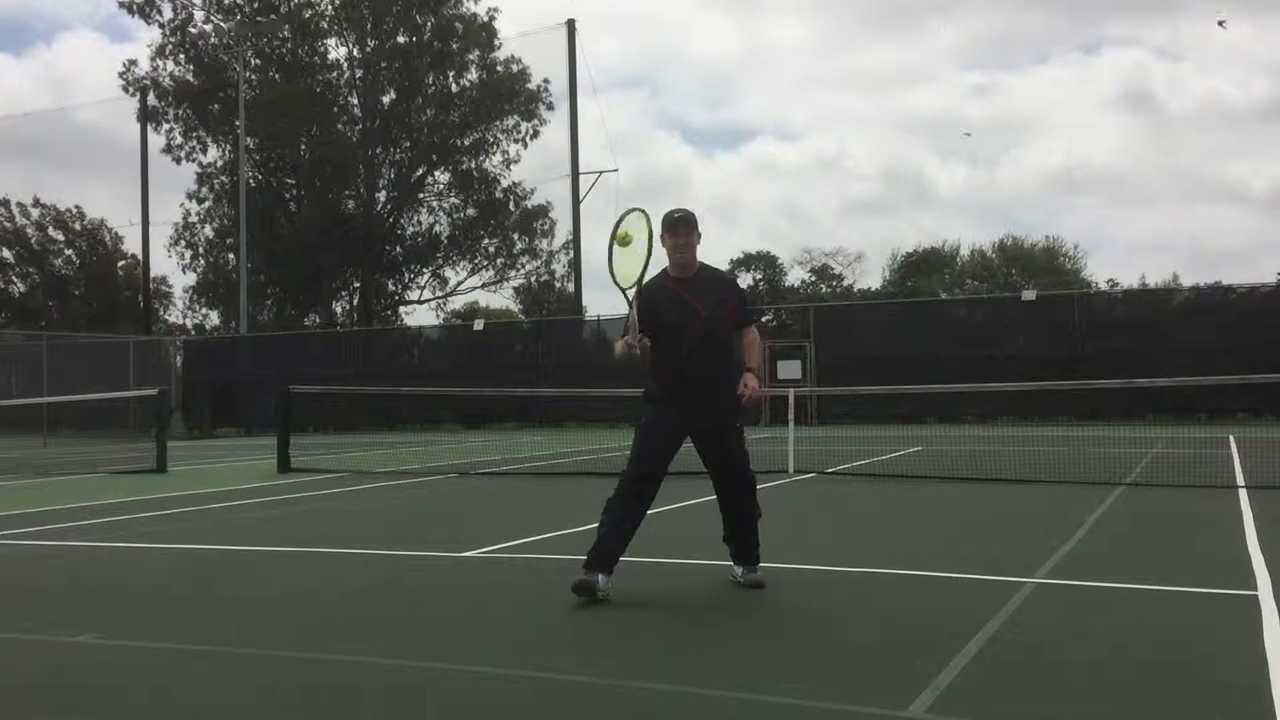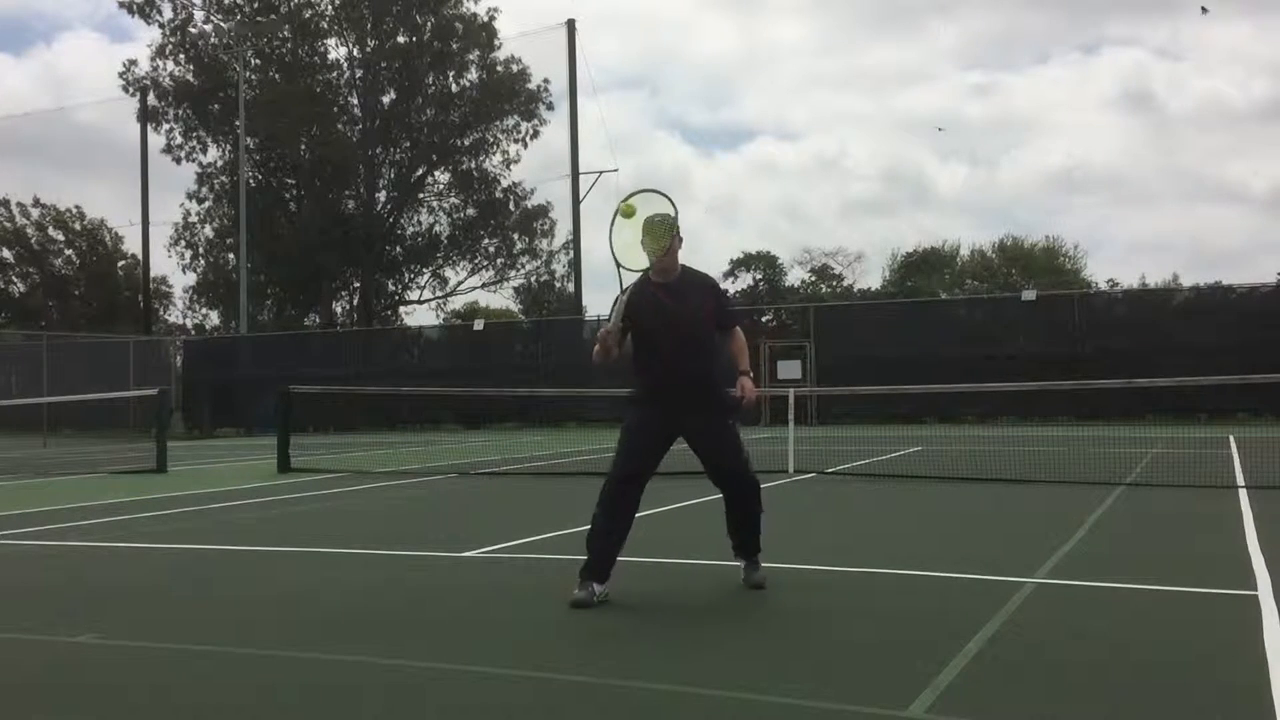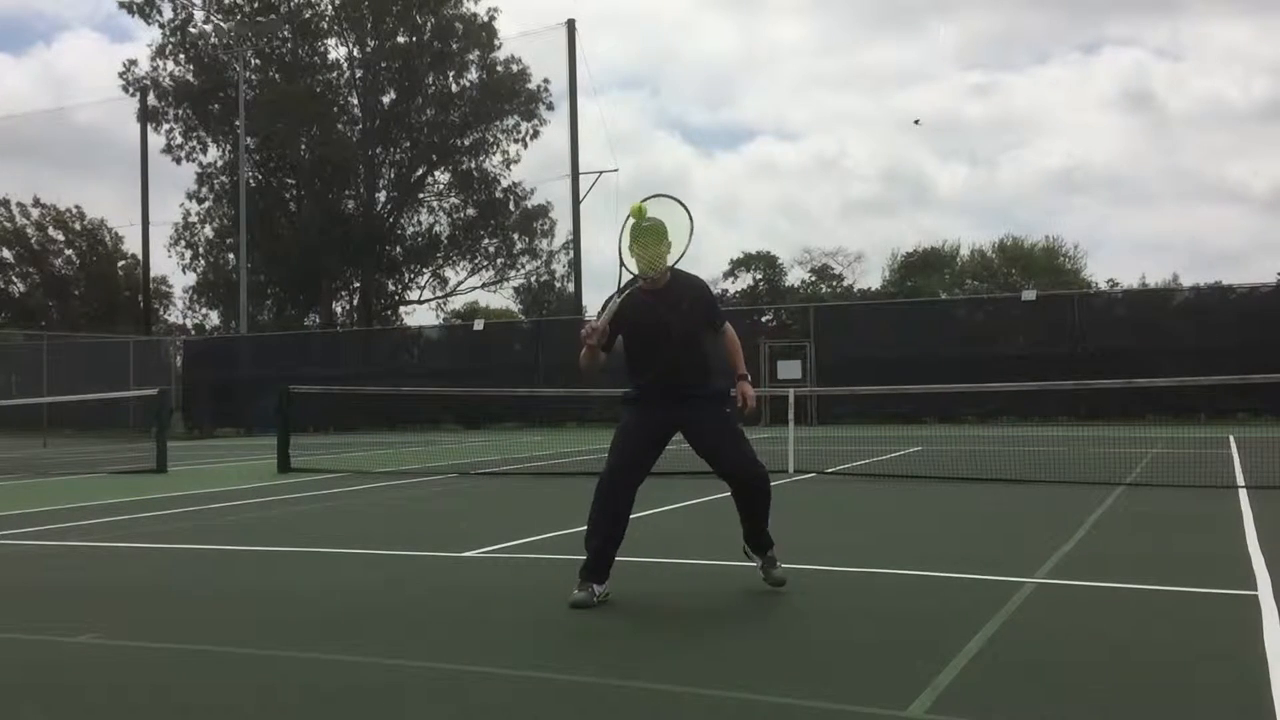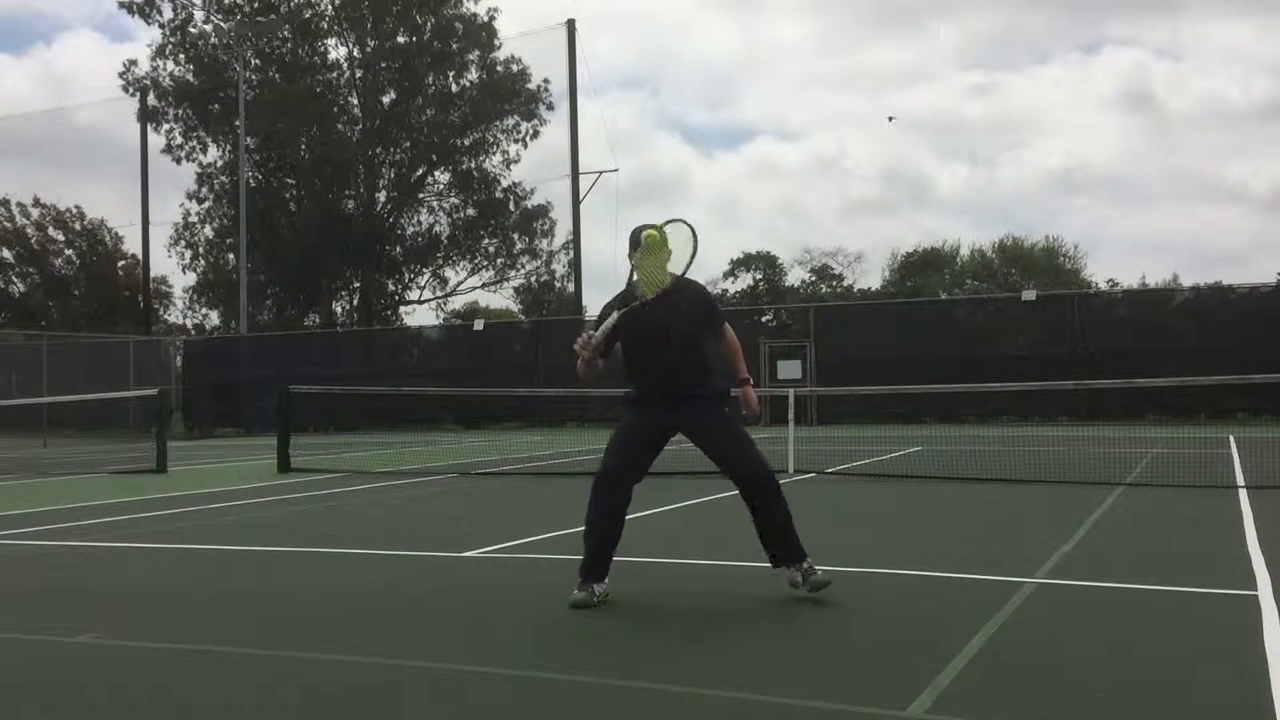
dt=0.1s
person 1, frame 1
left shoulder: (723, 284)
right shoulder: (650, 292)
left elbow: (748, 331)
right elbow: (630, 343)
left wrist: (750, 372)
right wrist: (625, 347)
left hip: (718, 402)
right hip: (665, 402)
left knee: (736, 482)
right knee: (637, 480)
left ankle: (745, 560)
right ankle: (598, 570)
person 1, frame 2
left shoulder: (704, 286)
right shoulder: (633, 297)
left elbow: (733, 332)
right elbow: (602, 359)
left wrist: (744, 375)
right wrist: (605, 344)
left hip: (708, 401)
right hip: (652, 404)
left knee: (741, 482)
right knee: (622, 483)
left ankle: (748, 557)
right ankle: (594, 577)
person 1, frame 3
left shoulder: (693, 288)
right shoulder: (622, 302)
left elbow: (723, 330)
right elbow: (589, 366)
left wrist: (742, 378)
right wrist: (591, 345)
left hip: (702, 400)
right hip: (648, 404)
left knee: (750, 475)
right knee: (615, 482)
left ankle: (761, 549)
right ankle: (594, 578)
person 1, frame 4
left shoulder: (693, 294)
right shoulder: (618, 309)
left elbow: (723, 333)
right elbow: (593, 365)
left wrist: (744, 382)
right wrist: (584, 355)
left hip: (704, 401)
right hip: (647, 408)
left knee: (757, 475)
right knee: (610, 480)
left ankle: (794, 561)
right ankle: (593, 578)
